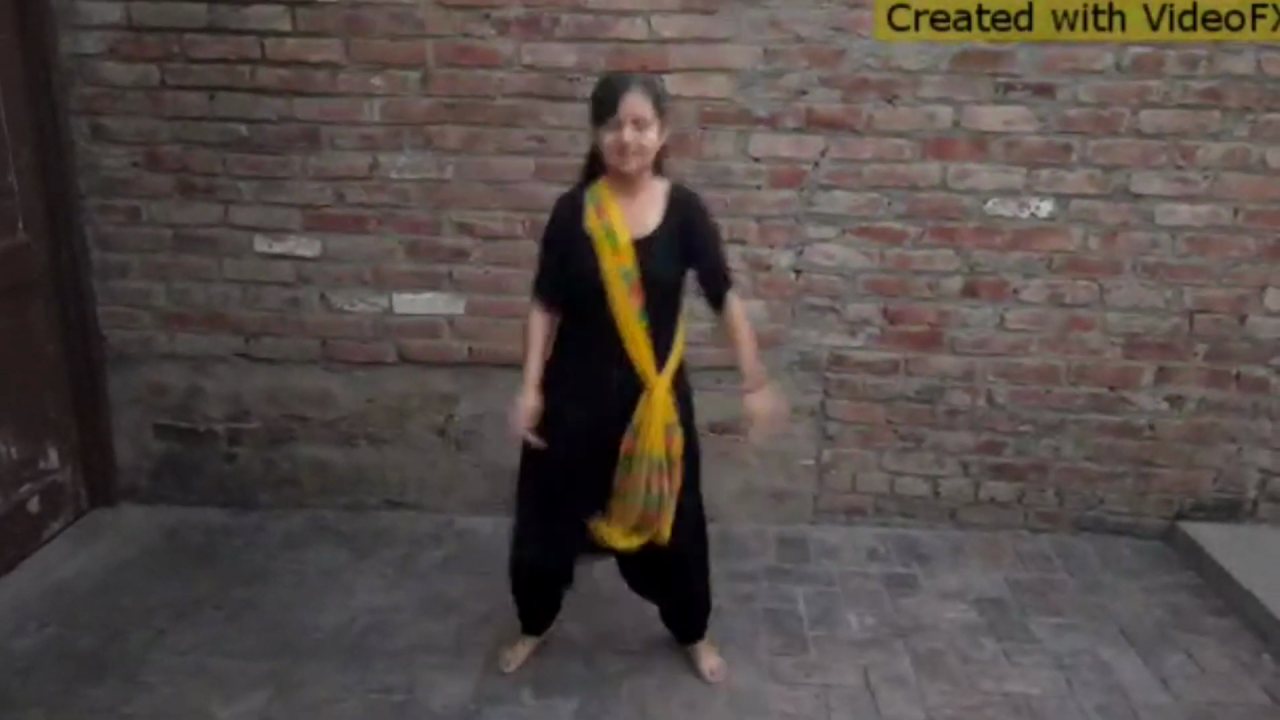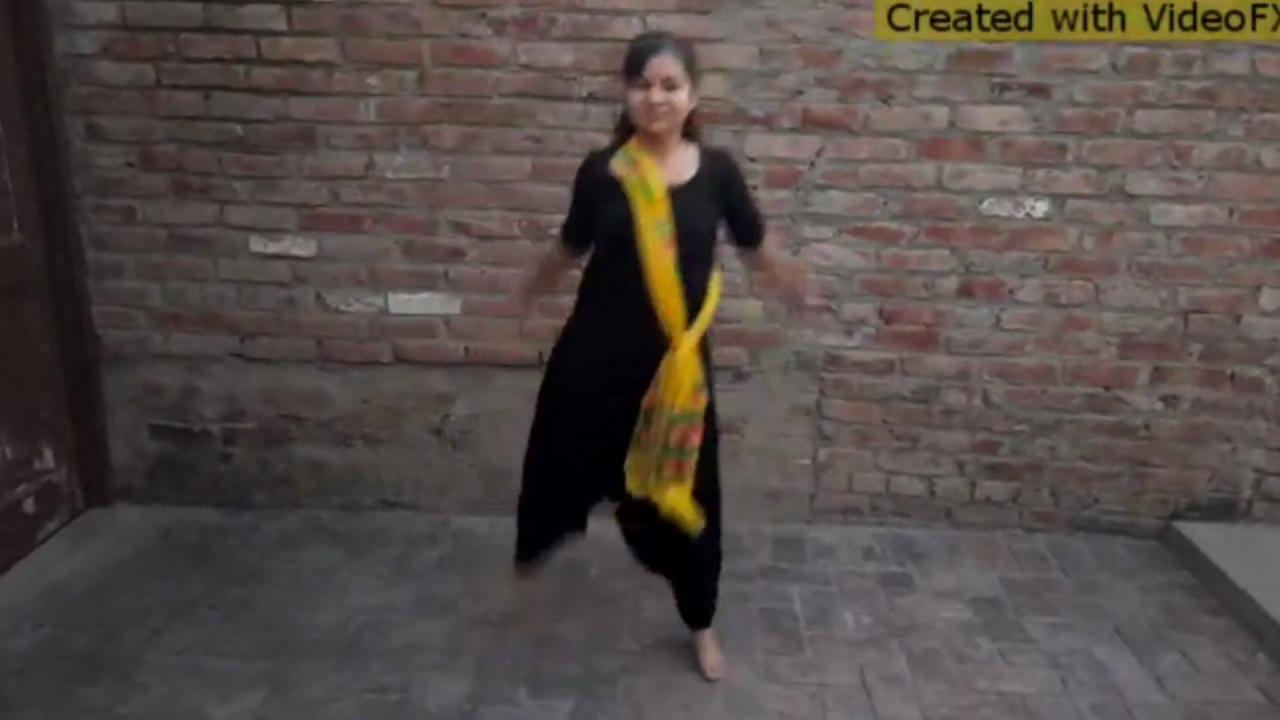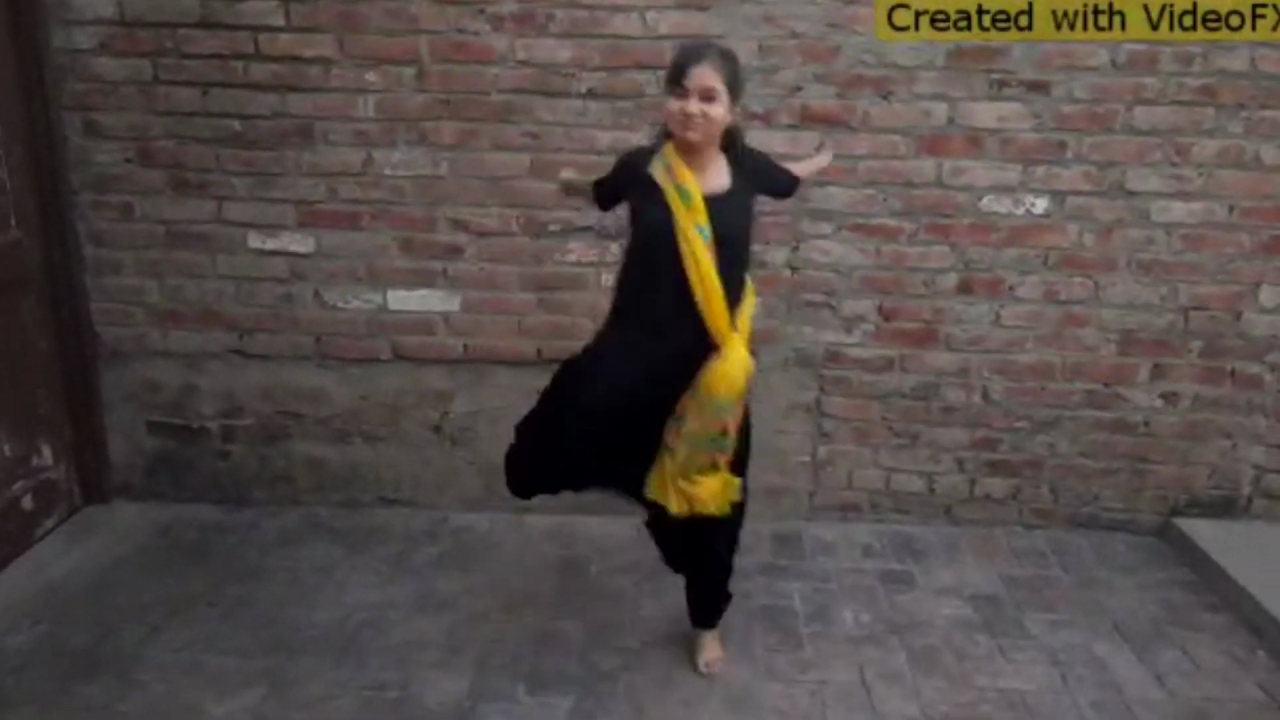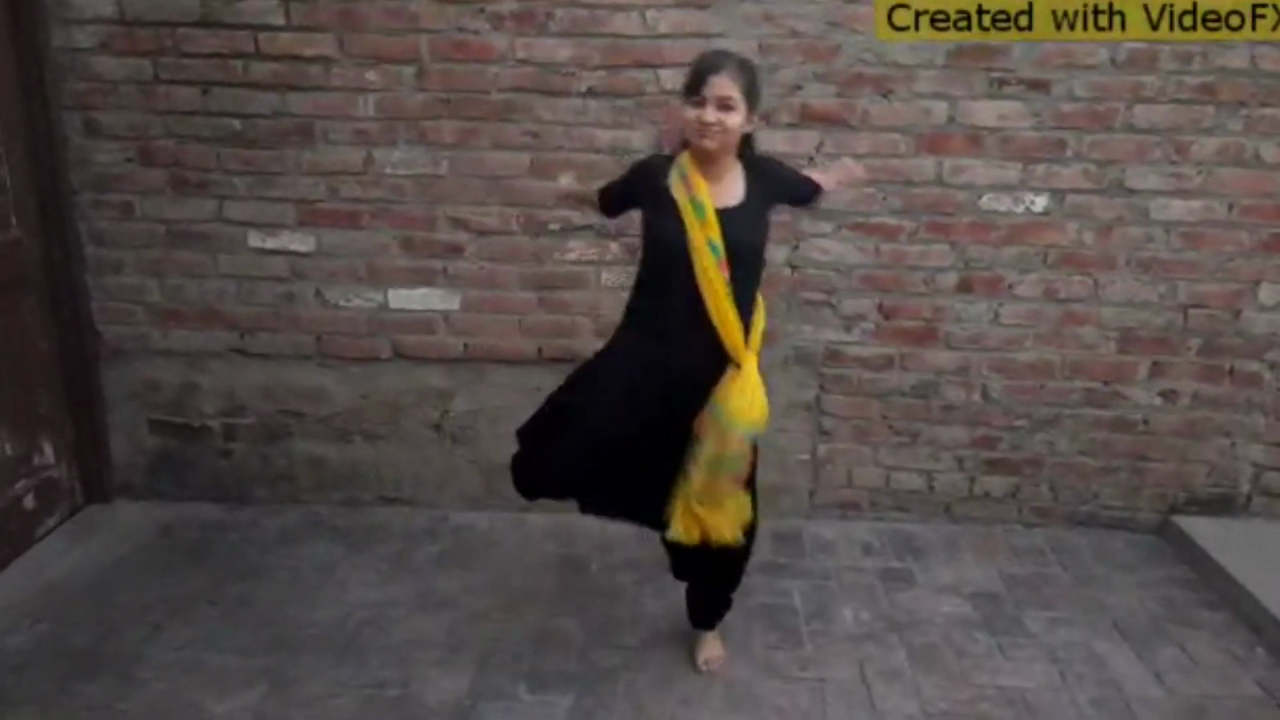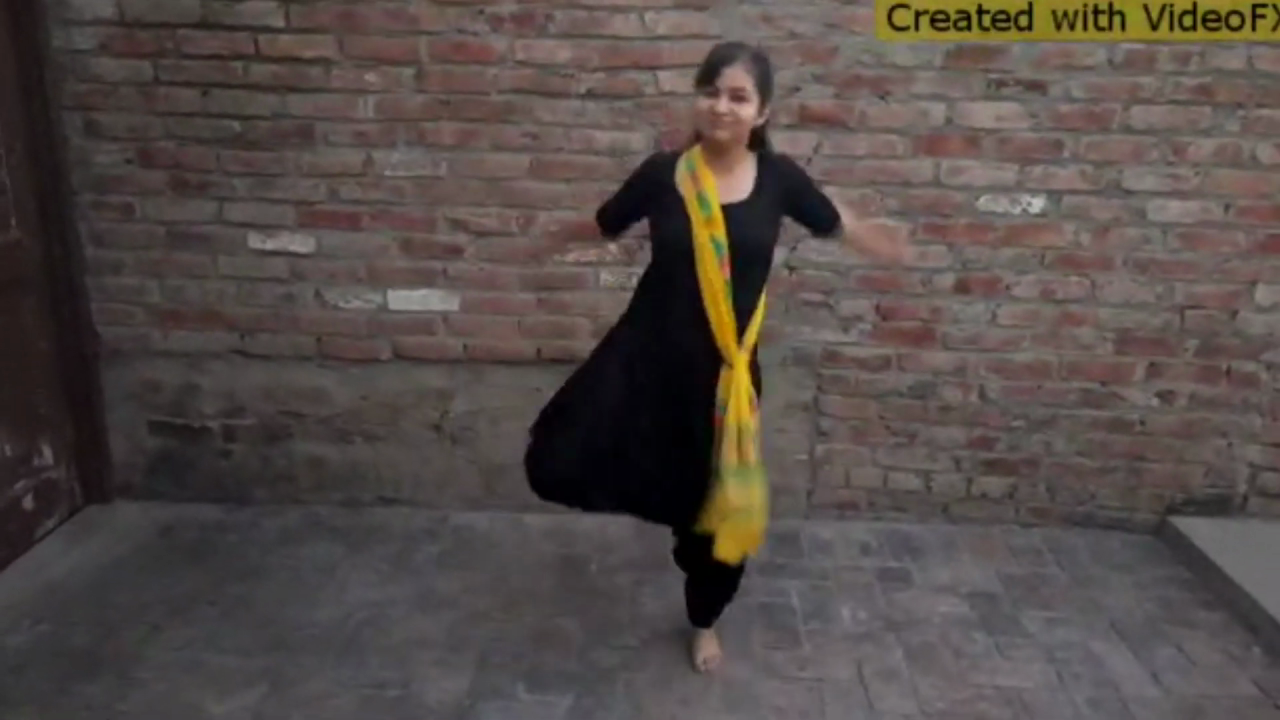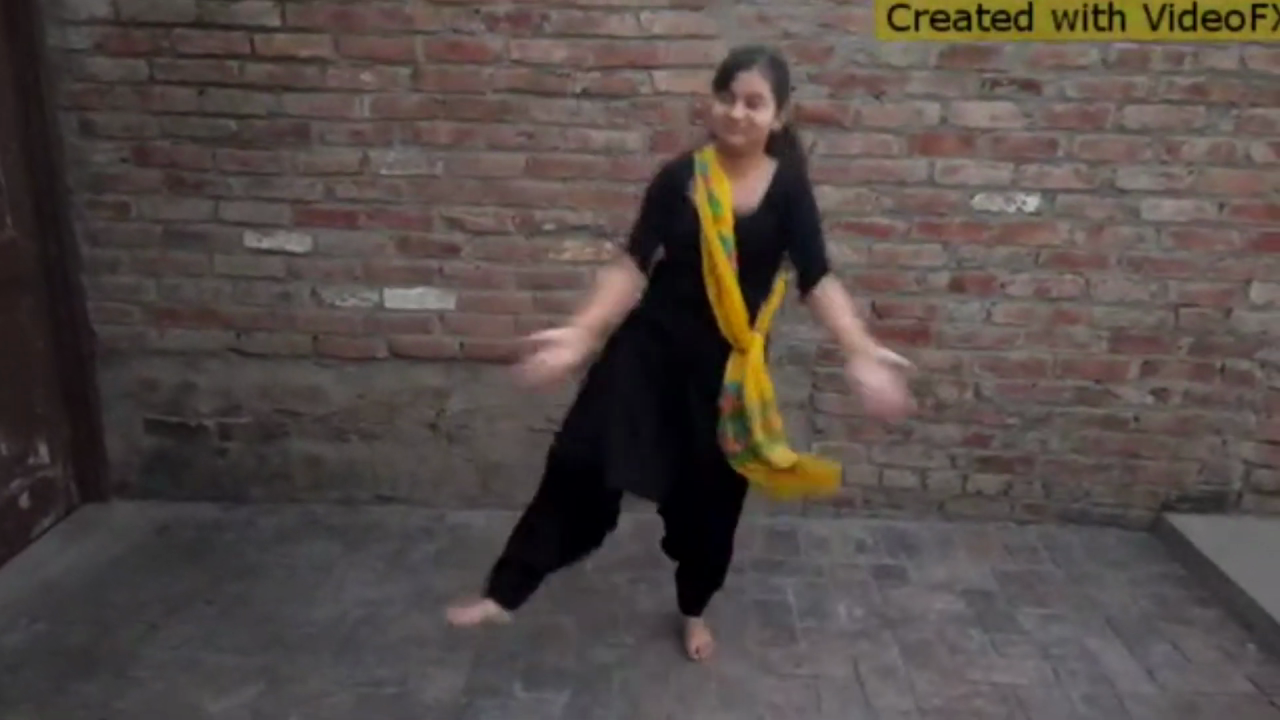
dt=0.1s
person 1, frame 1
left shoulder: (685, 208)
right shoulder: (572, 211)
left elbow: (724, 298)
right elbow: (544, 305)
left wrist: (755, 382)
right wrist: (530, 387)
left hip: (655, 395)
right hip: (577, 392)
left knee: (670, 527)
right knee: (549, 522)
left ankle: (695, 635)
right ankle: (534, 626)
person 1, frame 2
left shoulder: (716, 170)
right shoulder: (602, 170)
left elbow: (752, 240)
right elbow: (572, 244)
left wrist: (782, 274)
right wrist: (536, 282)
left hip: (678, 361)
right hip: (596, 353)
left knee: (686, 498)
right knee: (561, 470)
left ankle: (701, 625)
right ankle: (535, 547)
person 1, frame 3
left shoulder: (747, 168)
right shoulder: (641, 168)
right elbow: (603, 193)
left wrist: (811, 167)
right wrist: (574, 184)
left hip: (711, 365)
right hip: (631, 356)
left knee: (712, 503)
right knee: (559, 447)
left ankle: (707, 624)
person 1, frame 4
left shoulder: (764, 177)
right shoulder: (654, 176)
left elbow: (808, 188)
right elbow: (610, 200)
left wrist: (839, 175)
right wrist: (575, 192)
left hip: (722, 376)
right hip: (642, 363)
right knee: (553, 459)
left ankle: (706, 623)
person 1, frame 5
left shoulder: (775, 173)
right shoulder: (664, 171)
left elbow: (828, 220)
right elbow: (607, 221)
left wrist: (877, 236)
right wrist: (555, 239)
left hip: (724, 369)
right hip: (651, 355)
left knee: (717, 506)
right knee: (576, 459)
left ankle: (704, 620)
person 1, frame 6
left shoulder: (789, 184)
right shoulder: (677, 176)
left elbow: (818, 280)
right elbow: (633, 265)
left wrist: (862, 353)
right wrist: (580, 336)
left hip: (726, 363)
right hip: (651, 346)
left knee: (712, 496)
right knee: (583, 463)
left ankle: (693, 609)
right ankle: (505, 592)
